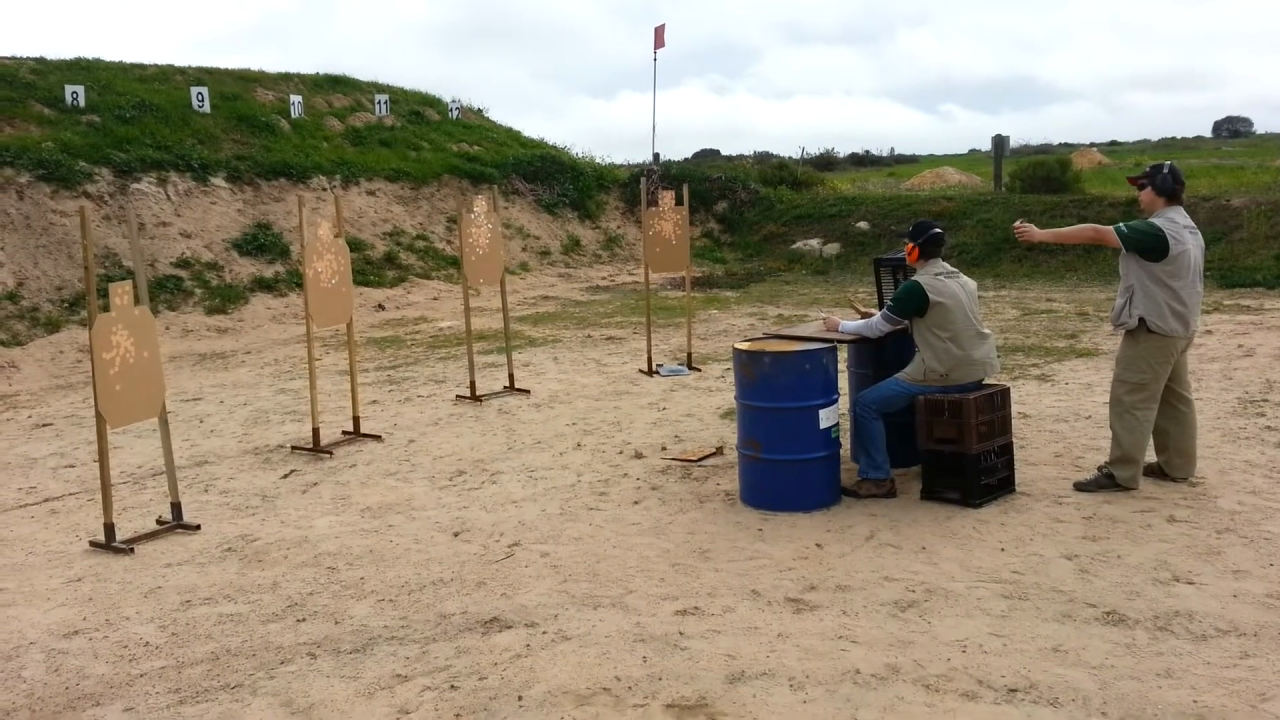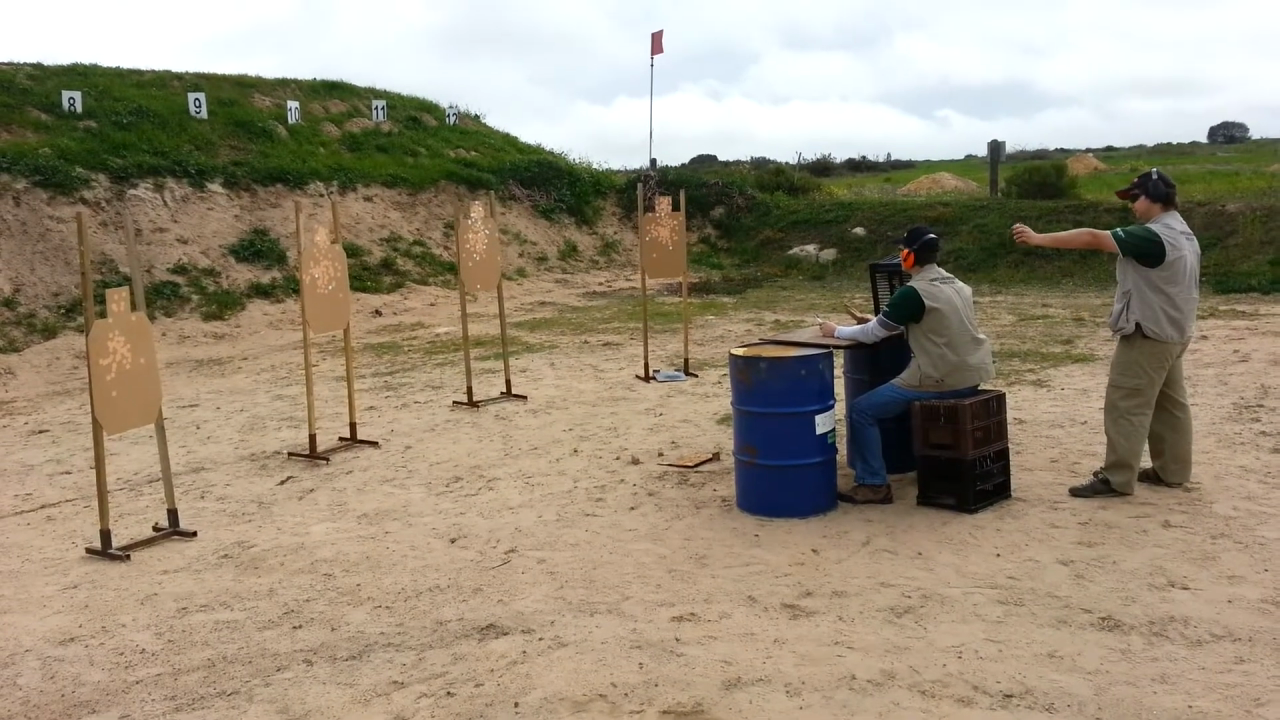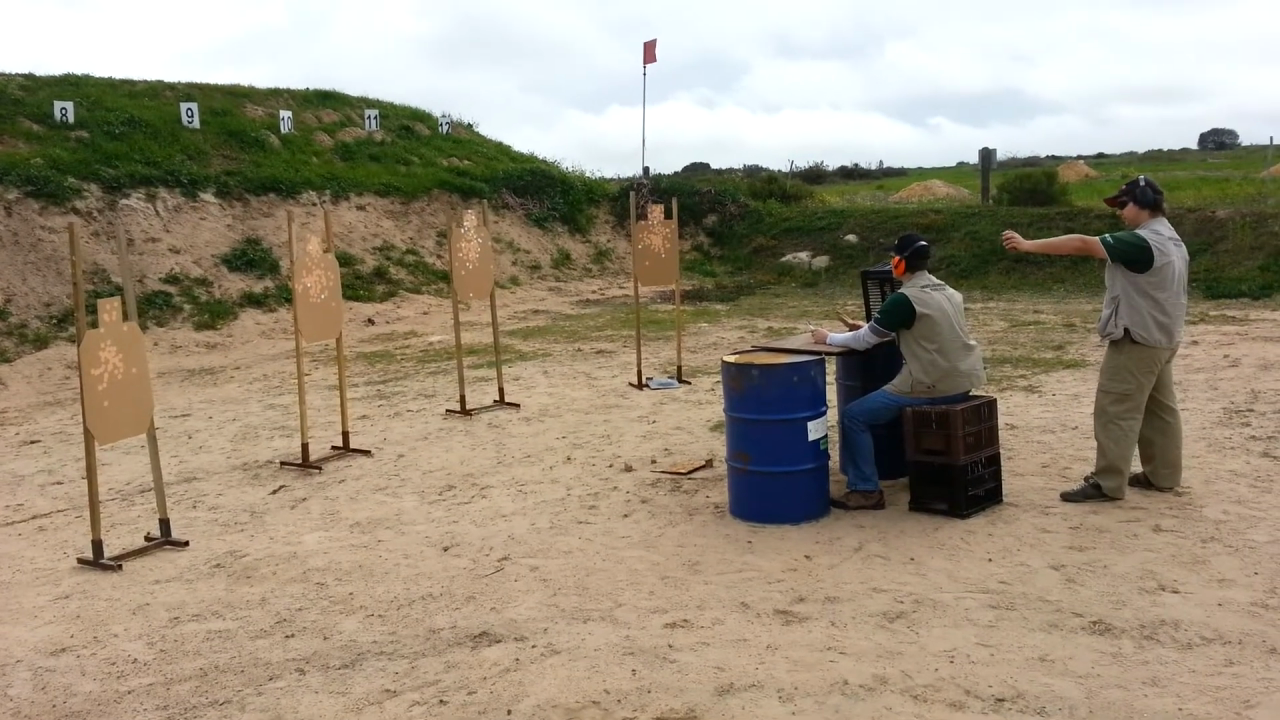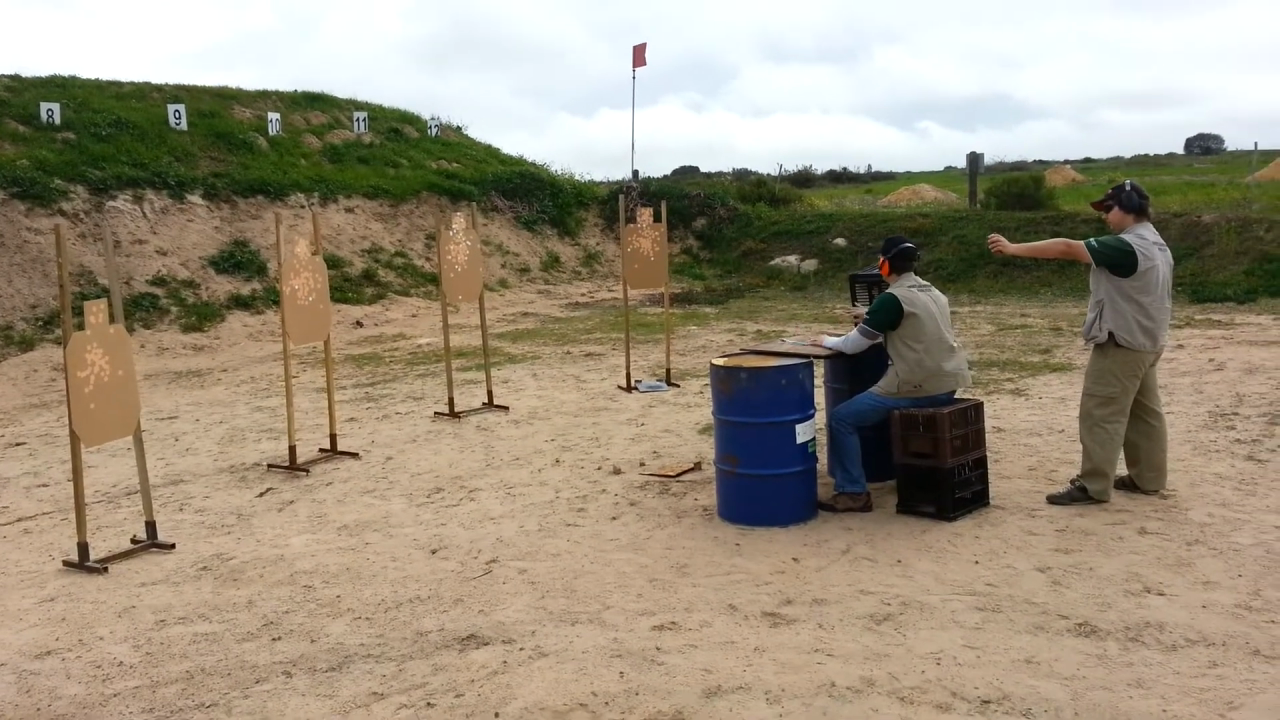
dt=0.4s
person 1, frame 1
left shoulder: (1157, 230)
right shoulder: (1187, 229)
left elbow: (1096, 234)
left wrist: (1041, 235)
left hip: (1153, 329)
right hip: (1176, 328)
left knee: (1133, 400)
right knee: (1174, 398)
left ankle: (1121, 473)
right ankle: (1177, 464)
person 1, frame 2
left shoulder: (1153, 235)
right shoulder: (1183, 234)
left elbow: (1092, 238)
left wrist: (1038, 238)
left hip: (1148, 335)
right hip: (1172, 333)
left knee: (1127, 405)
right knee: (1169, 403)
left ankle: (1117, 478)
right ankle: (1172, 470)
person 1, frame 3
left shoulder: (1142, 241)
right shoulder: (1171, 240)
left elbow: (1082, 244)
left wrist: (1028, 245)
left hip: (1137, 340)
right hip: (1161, 338)
left knee: (1117, 410)
right knee: (1159, 408)
left ankle: (1108, 483)
right ankle: (1163, 474)
person 1, frame 4
left shoulder: (1126, 246)
right shoulder: (1157, 245)
left elbow: (1066, 248)
left wrist: (1013, 248)
left hip: (1121, 344)
right hip: (1146, 342)
left knee: (1101, 414)
right knee: (1145, 411)
left ankle: (1093, 486)
right ankle: (1148, 477)
person 2, frame 1
left shoulder: (917, 287)
right shoulder: (962, 280)
left elbow: (877, 329)
left wrist: (840, 325)
right wrist: (883, 316)
left hip: (944, 374)
right hip: (976, 370)
left knee: (865, 404)
left ankle: (877, 479)
person 2, frame 2
left shoulder: (912, 292)
right shoulder: (956, 285)
left elbow: (873, 335)
left wrist: (837, 331)
right wrist: (880, 322)
left hip: (940, 380)
right hip: (971, 376)
left knee: (861, 410)
left ankle: (874, 485)
person 2, frame 3
left shoulder: (904, 299)
right shoulder: (947, 291)
left elbow: (865, 341)
left wrist: (828, 337)
right wrist: (872, 328)
left hip: (932, 386)
right hip: (963, 382)
left knee: (853, 416)
left ankle: (866, 491)
person 2, frame 4
left shoulder: (891, 299)
right shoulder: (932, 292)
left elbow: (853, 345)
left wrist: (826, 341)
right wrist: (873, 320)
left hip: (917, 388)
right hip: (948, 384)
left knee: (841, 419)
left ankle: (853, 493)
